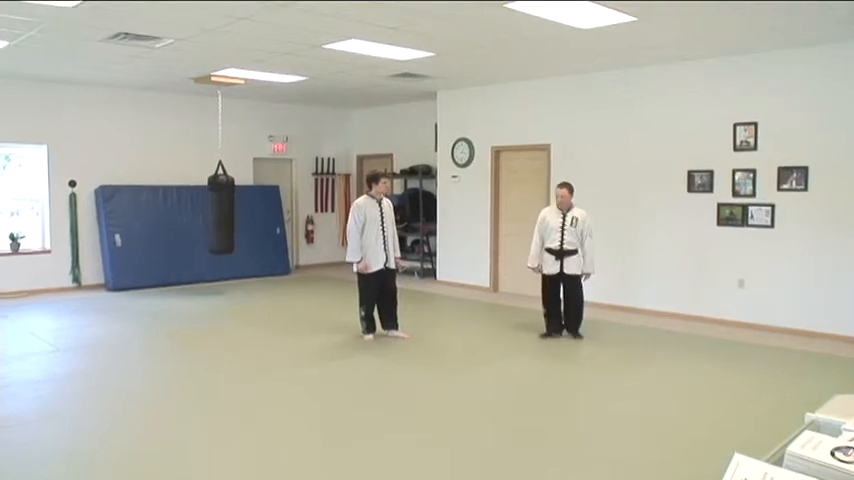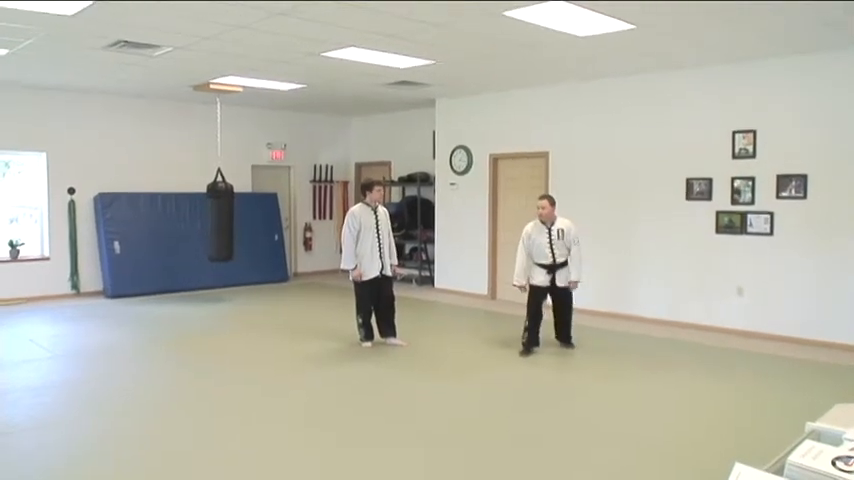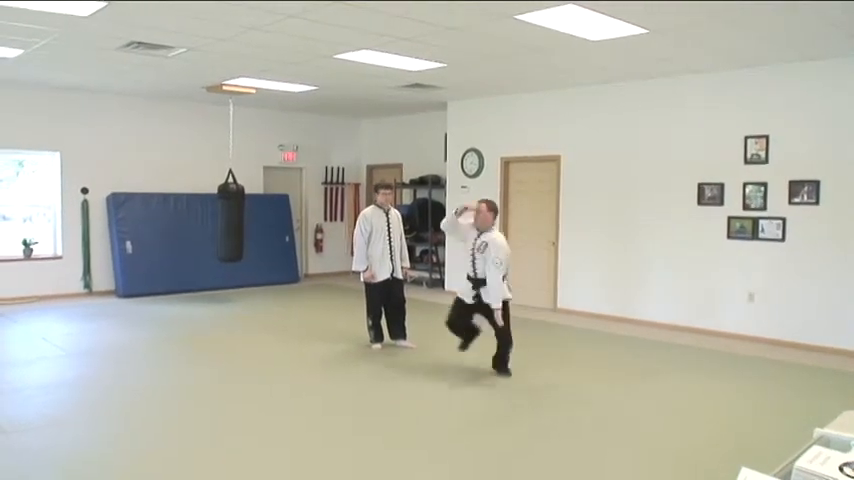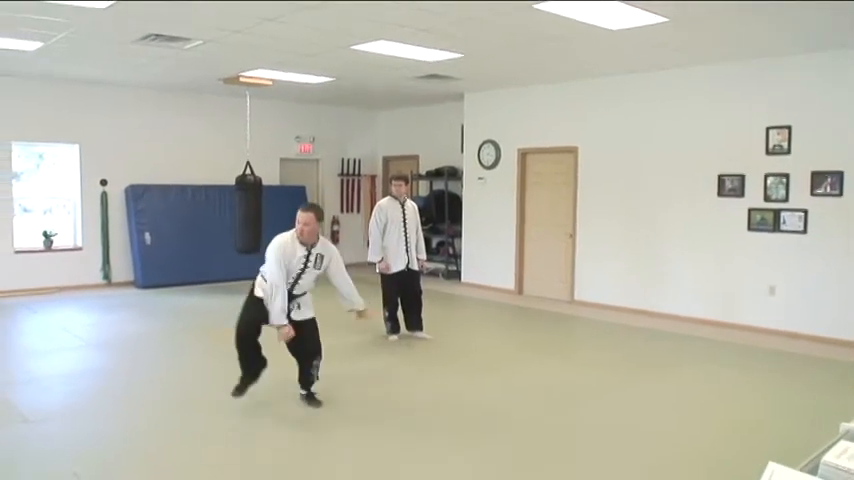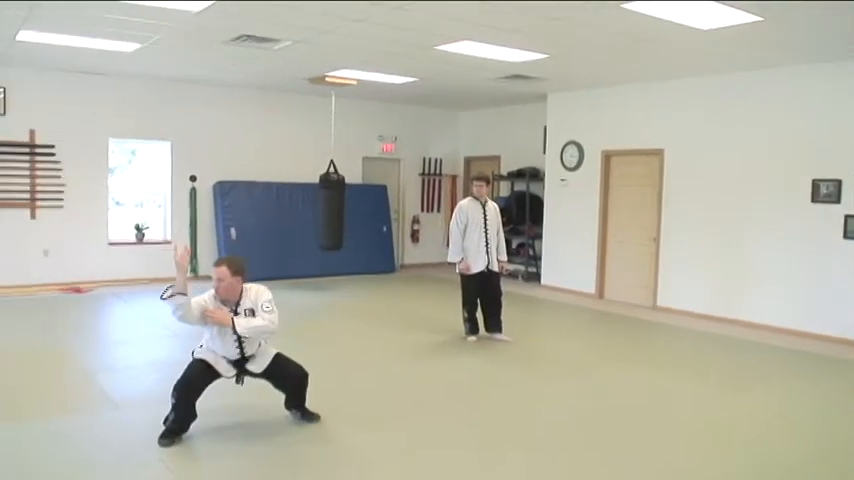
dt=1s
person 1, frame 1
left shoulder: (581, 215)
right shoulder: (546, 213)
left elbow: (587, 242)
right elbow: (538, 238)
left wrist: (587, 266)
right wrist: (534, 261)
left hip: (572, 262)
right hip: (550, 261)
left knee: (575, 298)
right knee: (549, 297)
left ankle: (572, 328)
right ankle: (554, 328)
person 1, frame 2
left shoulder: (567, 226)
right shoulder: (530, 229)
left elbow: (575, 252)
right elbow: (523, 255)
left wrist: (575, 276)
right wrist: (520, 279)
left hip: (562, 274)
right hip: (539, 275)
left knee: (564, 309)
right knee: (533, 310)
left ankle: (564, 338)
right ankle: (529, 344)
person 1, frame 3
left shoulder: (497, 241)
right shoulder: (471, 229)
left elbow: (495, 274)
right elbow: (446, 226)
left wrist: (496, 306)
right wrist: (459, 212)
left hip: (492, 290)
right hip: (472, 286)
left knee: (502, 331)
right knee: (454, 321)
left ankle: (501, 364)
right ankle: (470, 333)
person 1, frame 4
left shoulder: (327, 248)
right shoulder: (281, 244)
left elbow: (340, 277)
right elbow: (276, 286)
left wrist: (357, 304)
right wrist: (281, 322)
left hip: (296, 300)
right hip: (266, 293)
left knee: (310, 349)
right knee: (246, 332)
left ankle: (307, 390)
right ankle: (250, 374)
person 1, frame 5
left shoulder: (258, 293)
right shoulder: (208, 301)
left elbow: (270, 324)
right elbow: (182, 313)
left wrist: (230, 321)
right wrist: (181, 275)
left hip: (255, 356)
right hip: (217, 357)
left knee: (298, 376)
right knee: (186, 386)
left ankle: (297, 408)
right ankle: (175, 428)
person 2, frame 1
left shoulder: (388, 204)
right shoulder: (360, 205)
right elbow: (354, 233)
left wrist: (396, 255)
right wrist: (358, 259)
left hip: (387, 260)
right hip: (368, 261)
left knee: (389, 295)
right knee: (368, 297)
left ankle: (391, 327)
right ankle: (368, 330)
person 2, frame 2
left shoulder: (383, 212)
right shoulder: (355, 213)
right elbow: (348, 241)
left wrist: (393, 262)
right wrist: (352, 267)
left hip: (383, 267)
right hip: (364, 268)
left knee: (387, 302)
right knee: (365, 305)
left ankle: (389, 335)
right ankle: (366, 337)
person 2, frame 3
left shoulder: (396, 214)
right shoulder: (367, 215)
left elbow: (401, 240)
right elbow: (360, 242)
left wrist: (405, 264)
right wrist: (364, 268)
left hip: (394, 269)
right hip: (375, 270)
left knee: (397, 304)
right knee: (375, 307)
left ankle: (399, 336)
right ankle: (376, 338)
person 2, frame 4
left shoulder: (412, 206)
right shoulder: (382, 206)
left elbow: (418, 232)
right elbow: (375, 233)
left wrist: (421, 256)
right wrist: (379, 259)
left hip: (411, 260)
right hip: (390, 261)
left knee: (414, 295)
right knee: (391, 298)
left ankle: (415, 327)
right ankle: (393, 330)
person 2, frame 5
left shoulder: (494, 207)
right shoulder: (463, 206)
left elbow: (499, 233)
right elbow: (455, 234)
left wrist: (502, 258)
right wrist: (459, 259)
left hip: (491, 262)
right hip: (470, 262)
left knee: (494, 297)
right knee: (470, 299)
left ankle: (494, 329)
right ankle: (471, 330)
